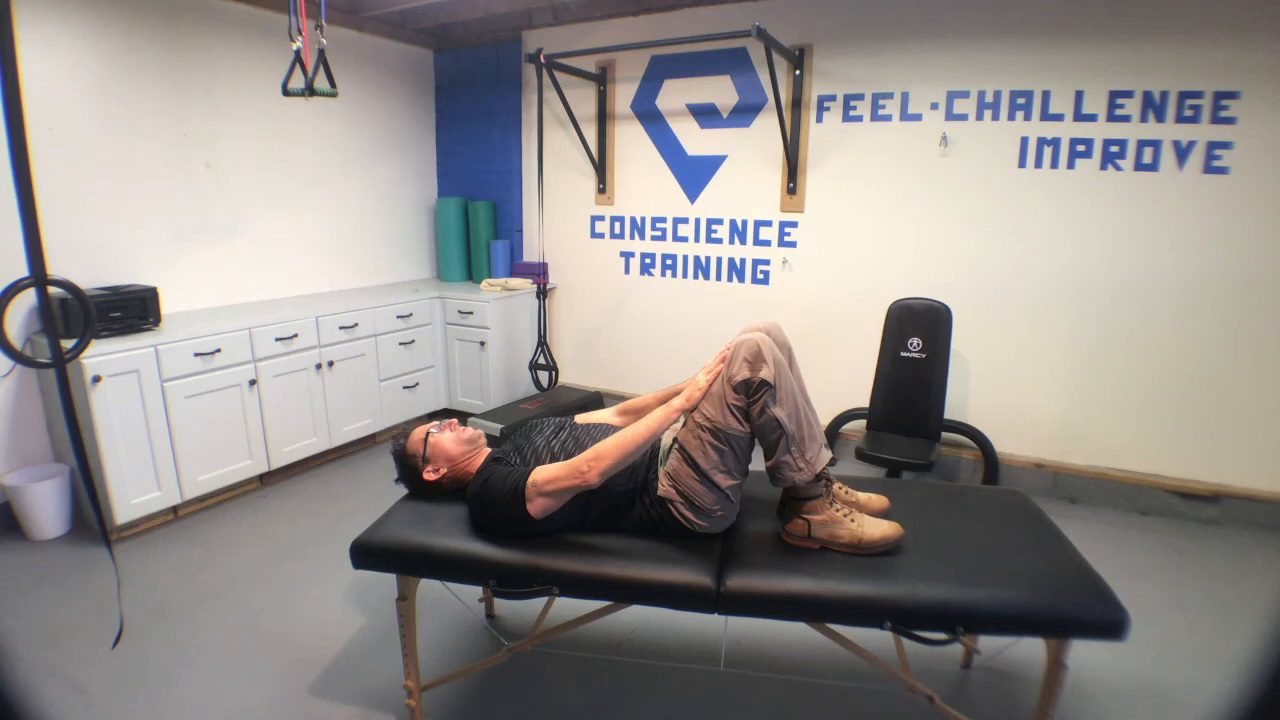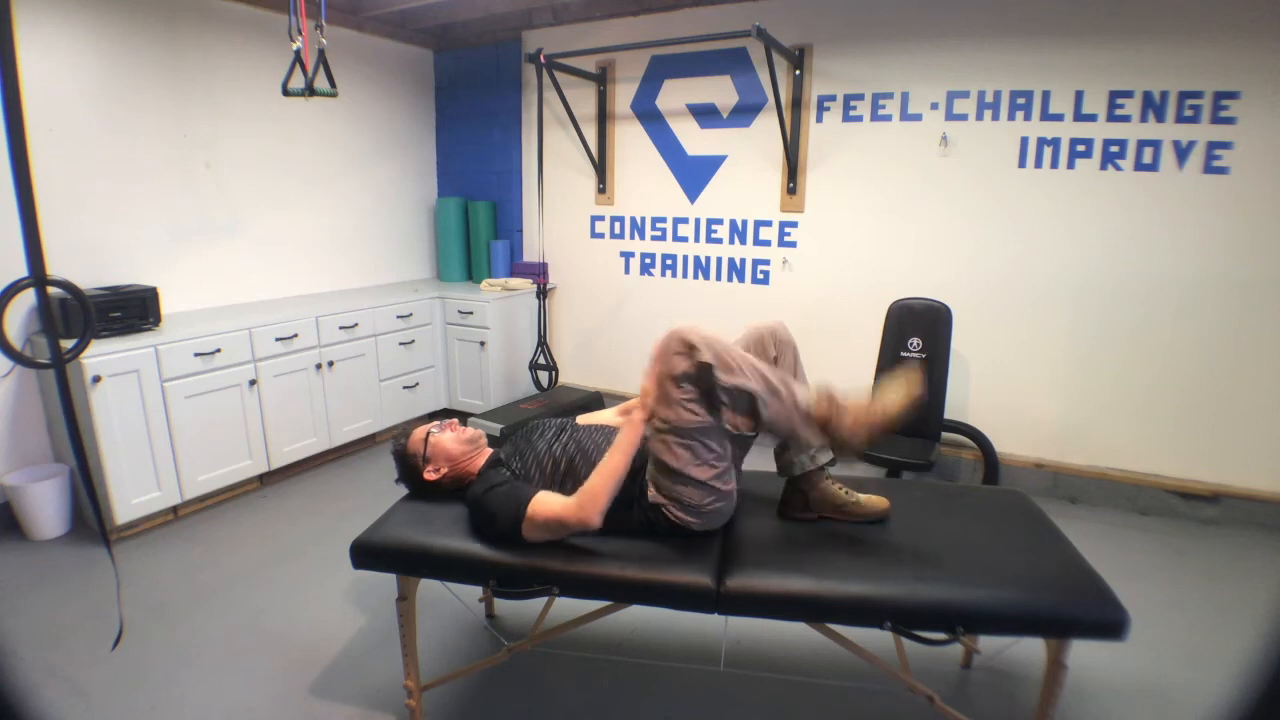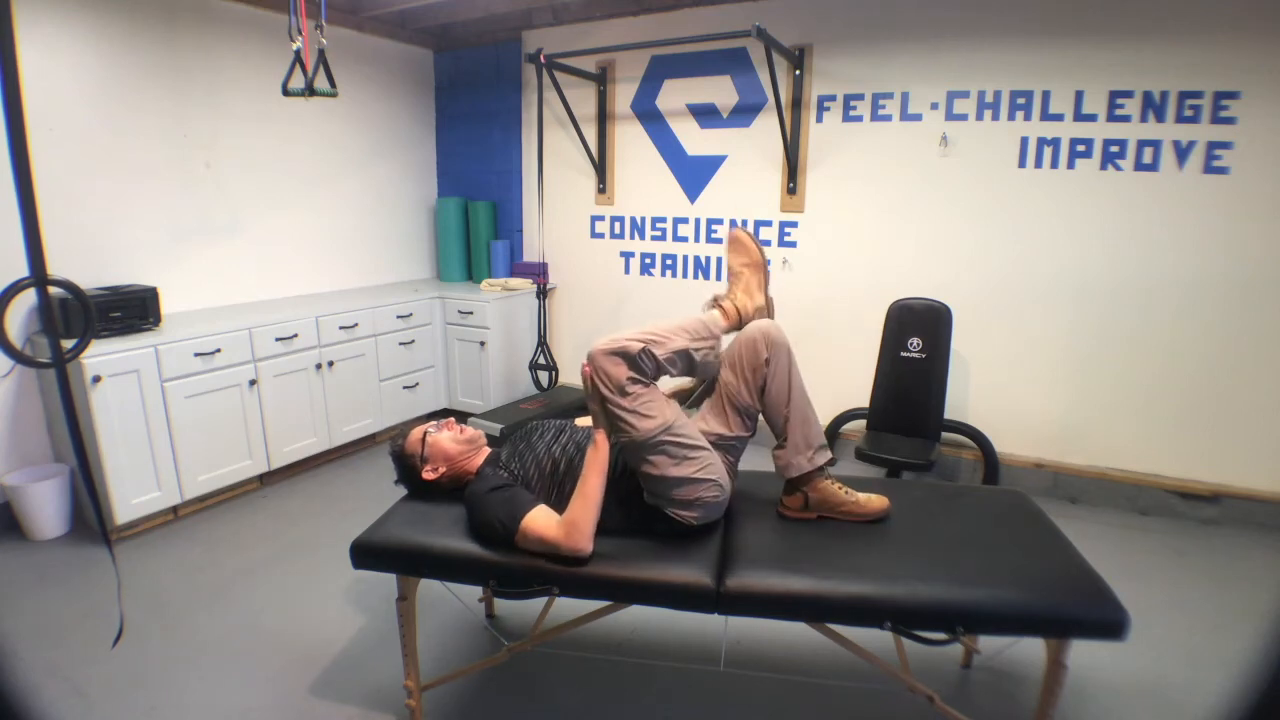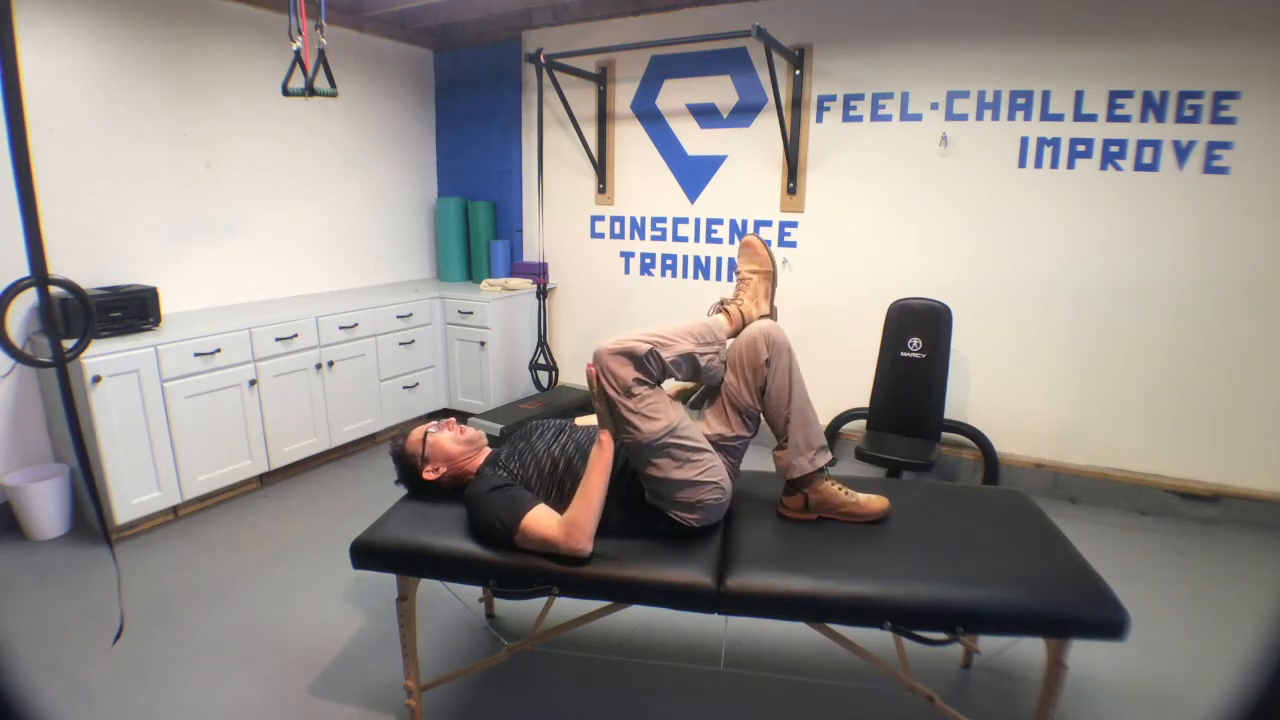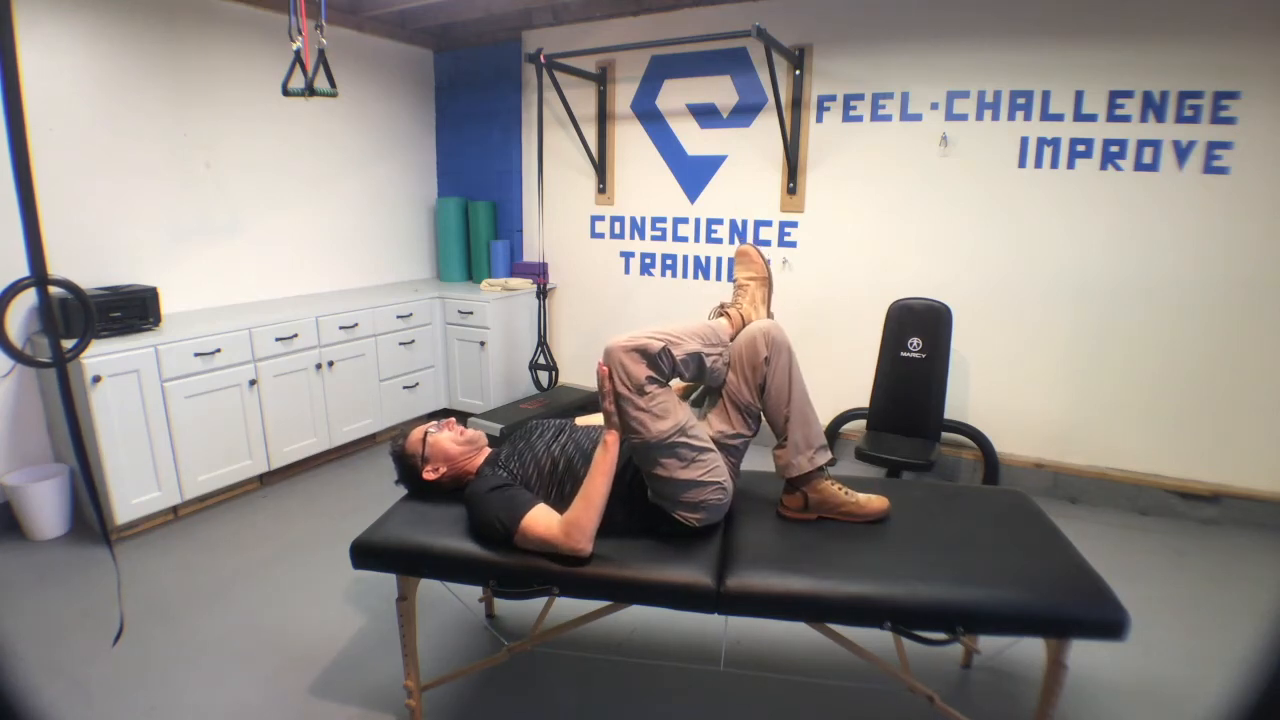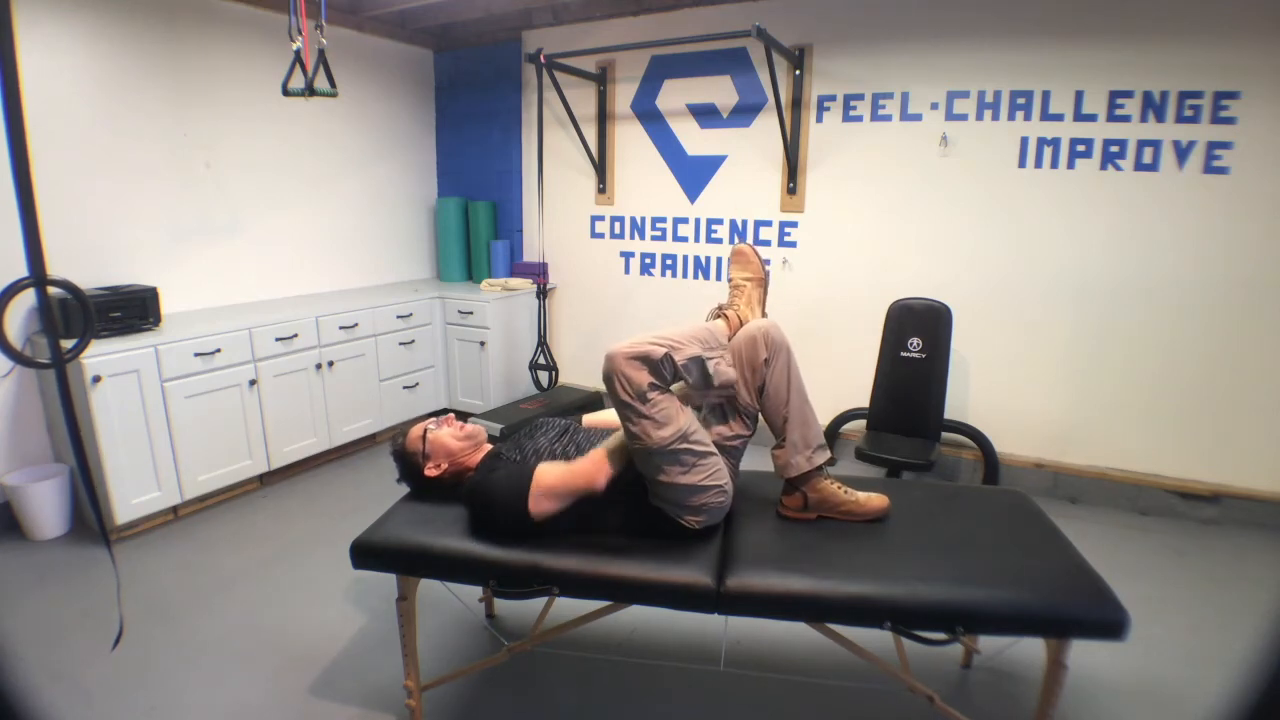
dt=0.5s
person 1, frame 1
left shoulder: (521, 441)
right shoulder: (493, 493)
left elbow: (617, 415)
right elbow: (588, 470)
left wrist: (697, 384)
right wrist: (683, 401)
left hip: (668, 454)
right hip: (686, 499)
left knee: (765, 338)
right knee: (753, 355)
left ankle: (812, 483)
right ankle: (811, 507)
person 1, frame 2
left shoulder: (521, 440)
right shoulder: (491, 498)
left elbow: (614, 417)
right elbow: (585, 513)
right wrist: (644, 405)
left hip: (690, 460)
right hip: (686, 499)
left knee: (769, 335)
right knee: (681, 343)
left ankle: (807, 484)
right ankle: (831, 418)
person 1, frame 3
left shoulder: (521, 439)
right shoulder: (488, 497)
left elbow: (626, 413)
right elbow: (575, 541)
left wrist: (686, 387)
right wrist: (602, 432)
left hip: (697, 458)
right hip: (691, 493)
left knee: (764, 340)
right knee: (608, 358)
left ankle: (808, 485)
right ankle: (732, 308)
person 1, frame 4
left shoulder: (524, 437)
right shoulder: (487, 497)
left elbow: (630, 416)
right elbow: (574, 541)
left wrist: (696, 379)
right wrist: (607, 431)
left hip: (703, 460)
right hip: (693, 496)
left knee: (766, 339)
right knee: (613, 356)
left ankle: (808, 486)
right ankle: (736, 314)
person 1, frame 5
left shoulder: (525, 437)
right shoulder: (487, 497)
left elbow: (629, 415)
right elbow: (575, 540)
left wrist: (694, 379)
right wrist: (613, 433)
left hip: (702, 459)
right hip: (695, 495)
left knee: (766, 338)
right knee: (625, 354)
left ankle: (808, 485)
right ankle: (735, 318)
person 1, frame 6
left shoulder: (527, 438)
right shoulder: (491, 490)
left elbow: (611, 423)
right elbow: (593, 475)
right wrist: (685, 398)
left hip: (698, 463)
right hip: (691, 501)
left knee: (765, 338)
right knee: (625, 359)
left ankle: (806, 484)
right ankle: (731, 320)
